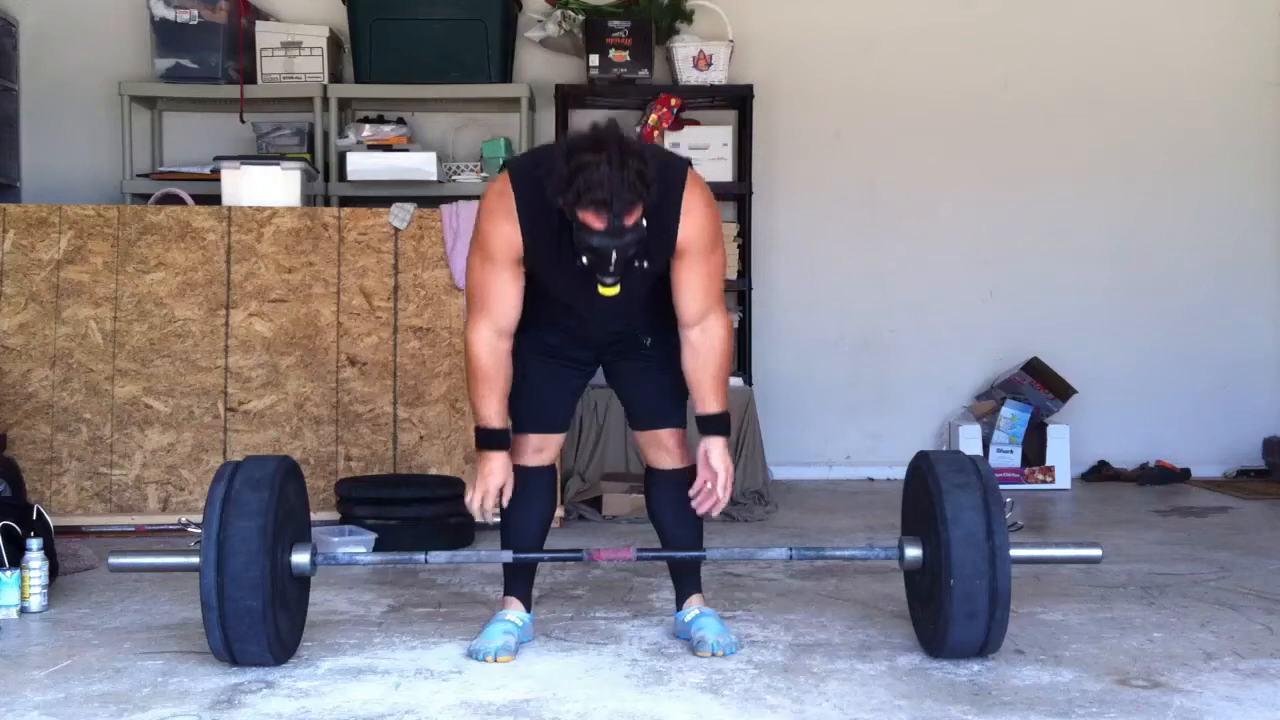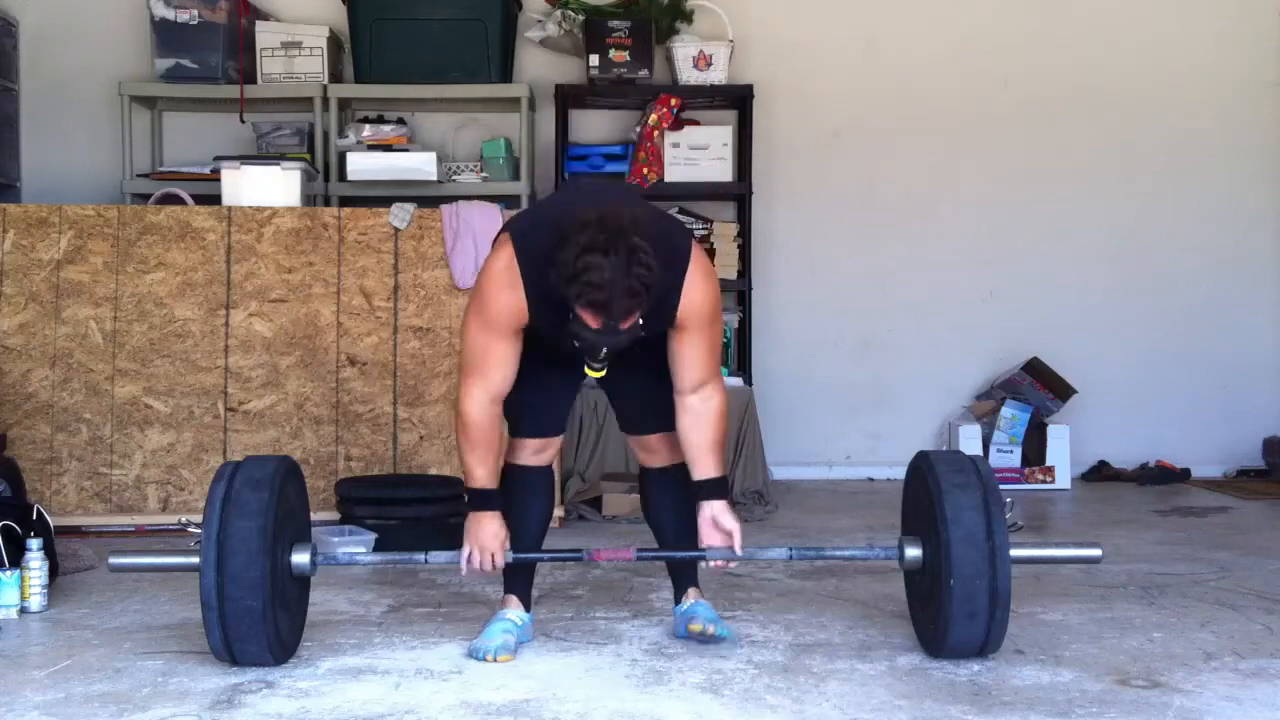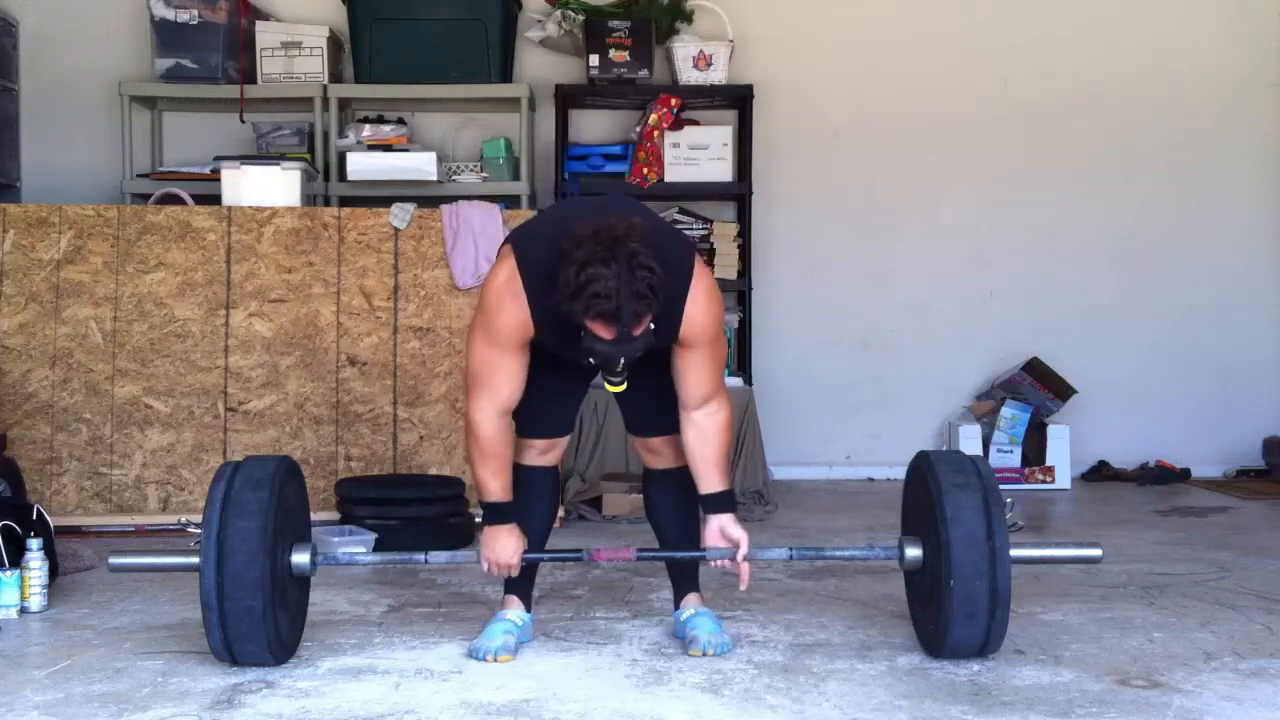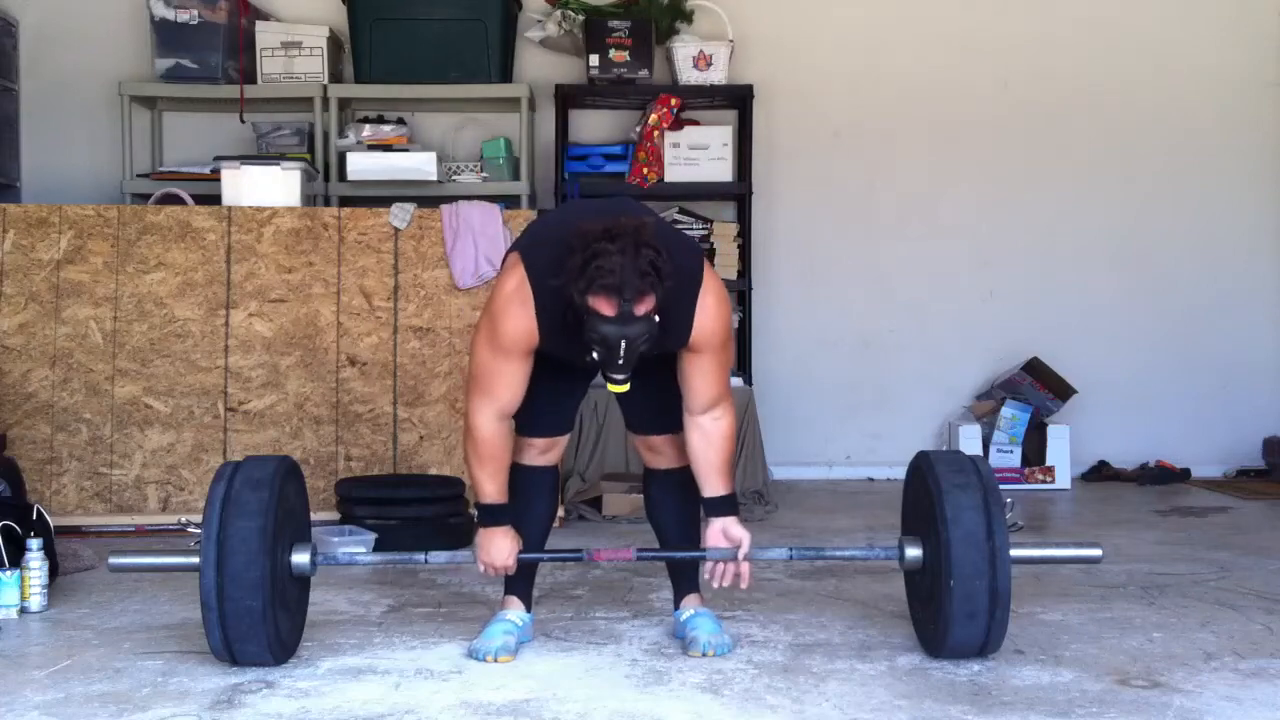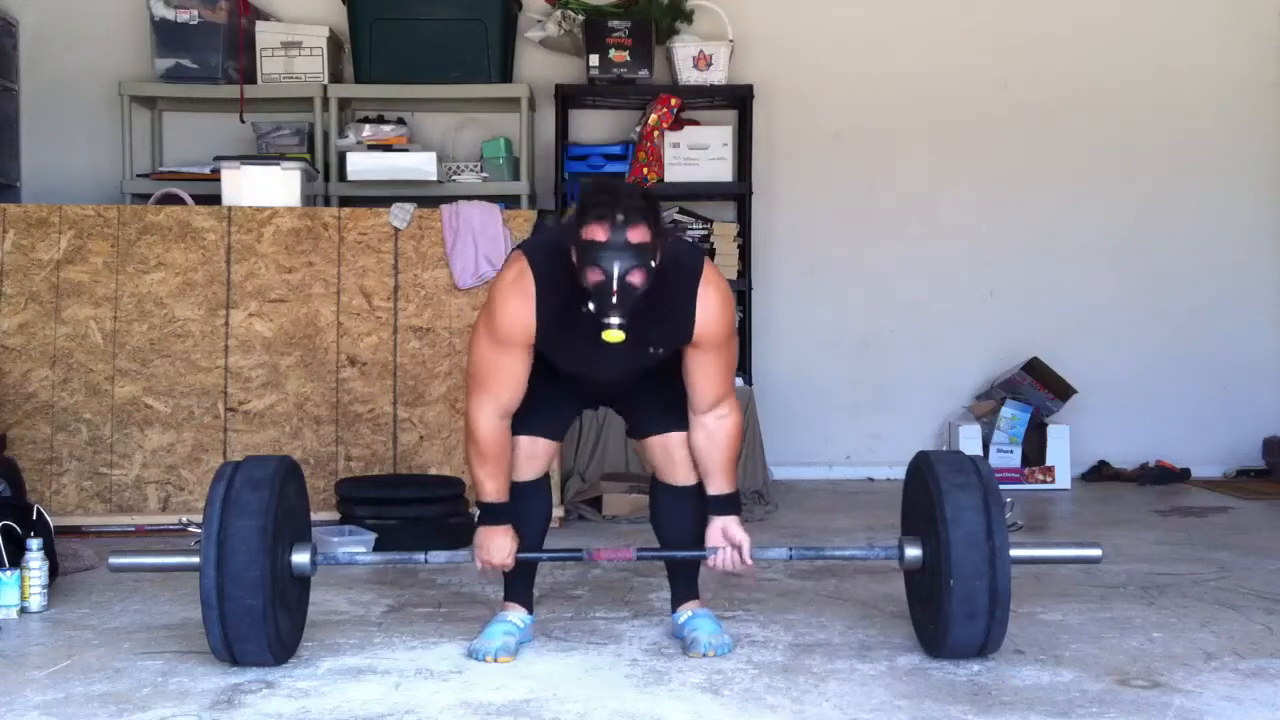
dt=0.3s
person 1, frame 1
left shoulder: (685, 200)
right shoulder: (511, 203)
left elbow: (703, 322)
right elbow: (490, 330)
left wrist: (714, 430)
right wrist: (491, 445)
left hip: (647, 326)
right hip: (548, 328)
left knee: (666, 446)
right knee: (532, 449)
left ankle: (691, 603)
right ankle: (515, 606)
person 1, frame 2
left shoulder: (688, 276)
right shoulder: (511, 272)
left elbow: (697, 392)
right elbow: (480, 395)
left wrist: (712, 496)
right wrist: (483, 506)
right hip: (542, 338)
left knee: (660, 446)
right knee: (532, 446)
left ankle: (689, 596)
right ankle: (515, 606)
person 1, frame 3
left shoulder: (691, 288)
right shoulder: (515, 286)
left elbow: (703, 407)
right elbow: (488, 412)
left wrist: (719, 509)
right wrist: (499, 519)
right hip: (550, 341)
left knee: (664, 447)
right knee: (537, 446)
left ankle: (689, 602)
right ankle: (515, 606)
person 1, frame 4
left shoulder: (700, 294)
right shoulder: (522, 292)
left elbow: (708, 413)
right elbow: (488, 415)
left wrist: (721, 511)
right wrist: (493, 520)
left knee: (667, 448)
right knee: (536, 445)
left ankle: (689, 602)
right ankle: (515, 606)
person 1, frame 5
left shoulder: (701, 292)
right shoulder: (523, 288)
left elbow: (713, 410)
right elbow: (490, 411)
left wrist: (723, 509)
right wrist: (493, 517)
right hip: (552, 369)
left knee: (678, 460)
right knee: (524, 457)
left ankle: (688, 606)
right ankle: (516, 609)
